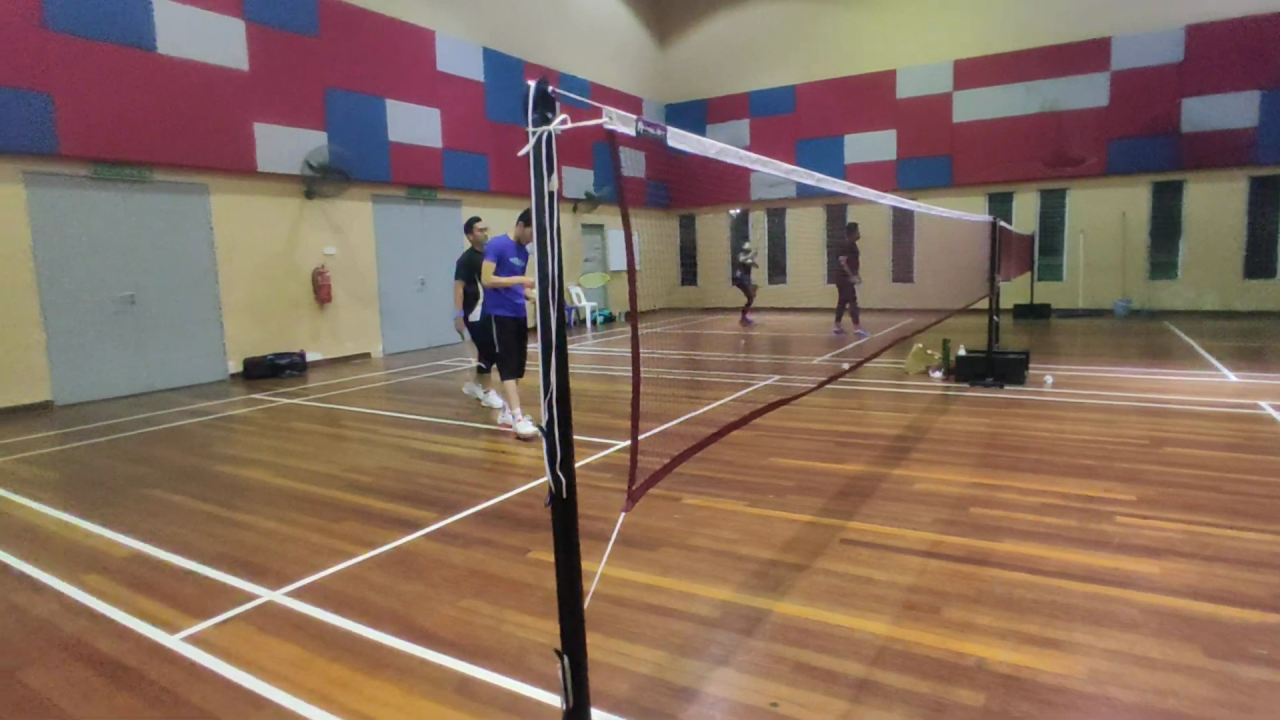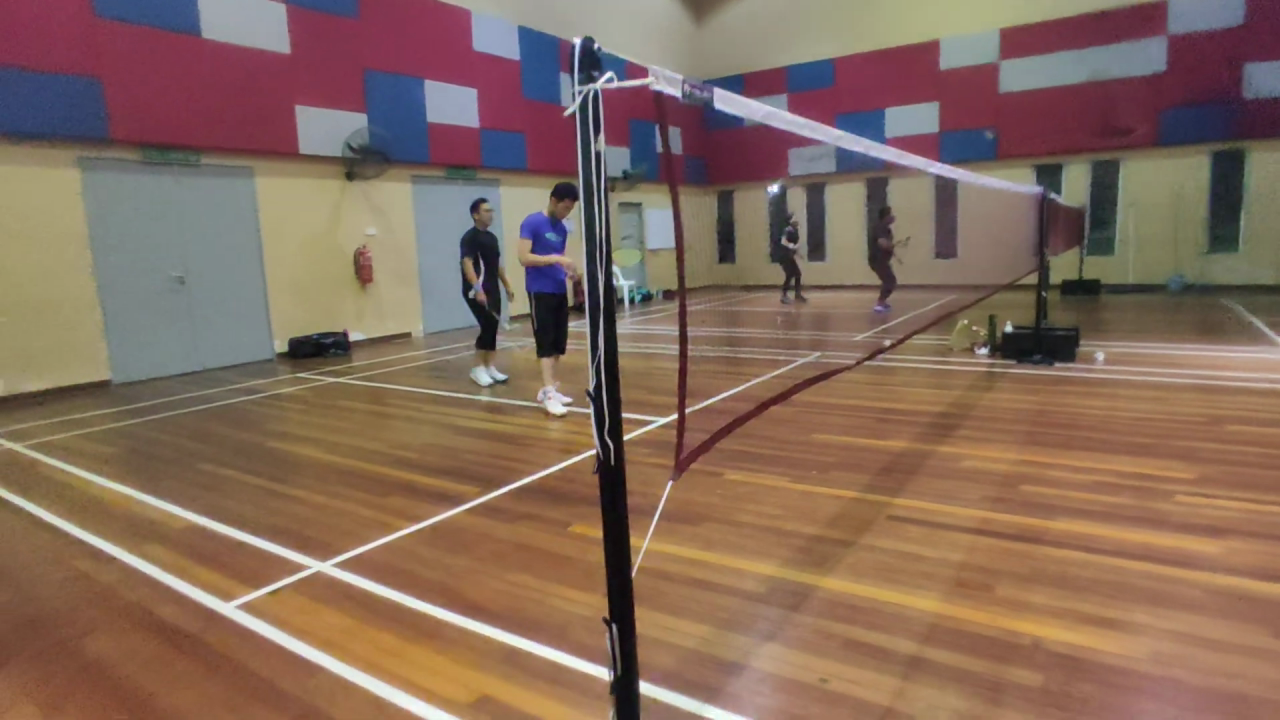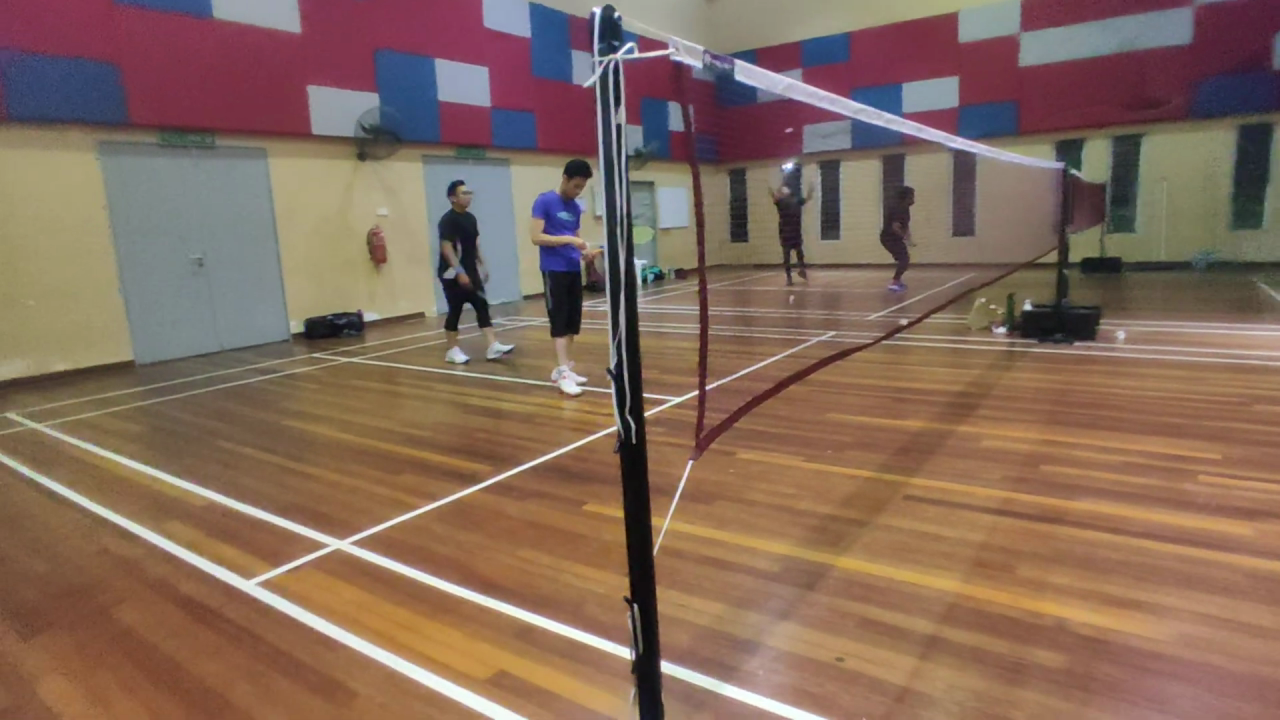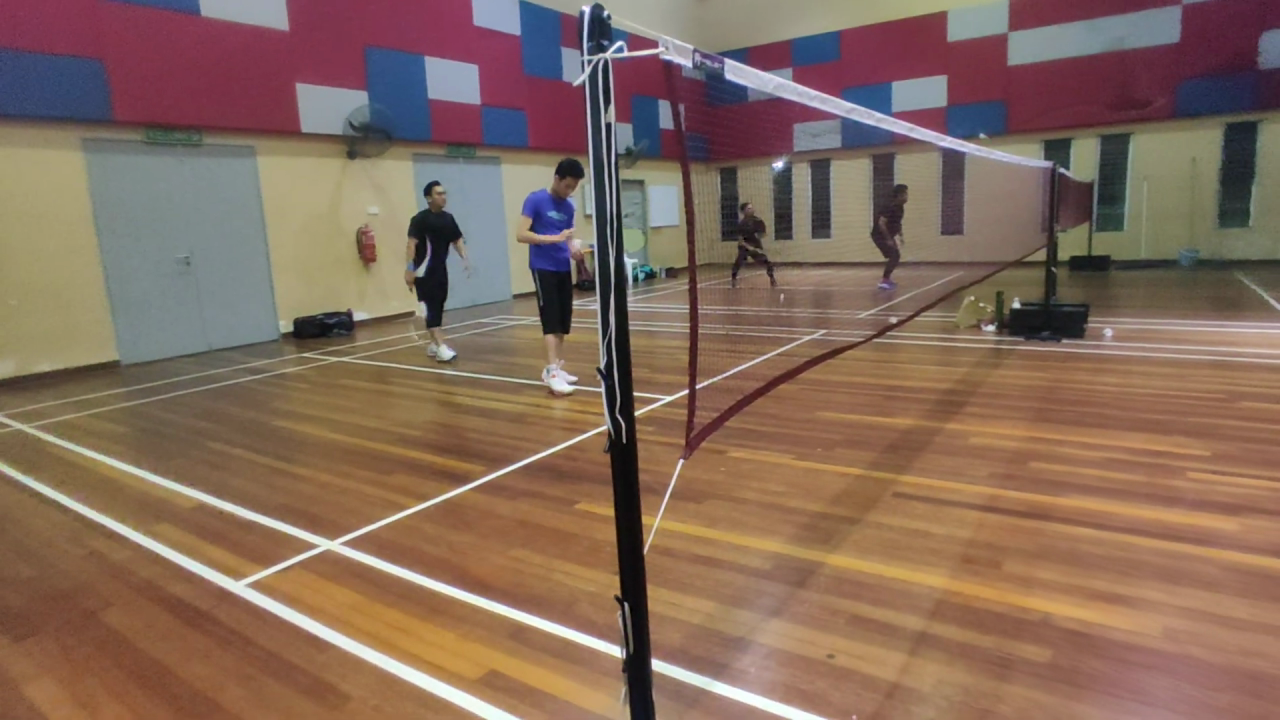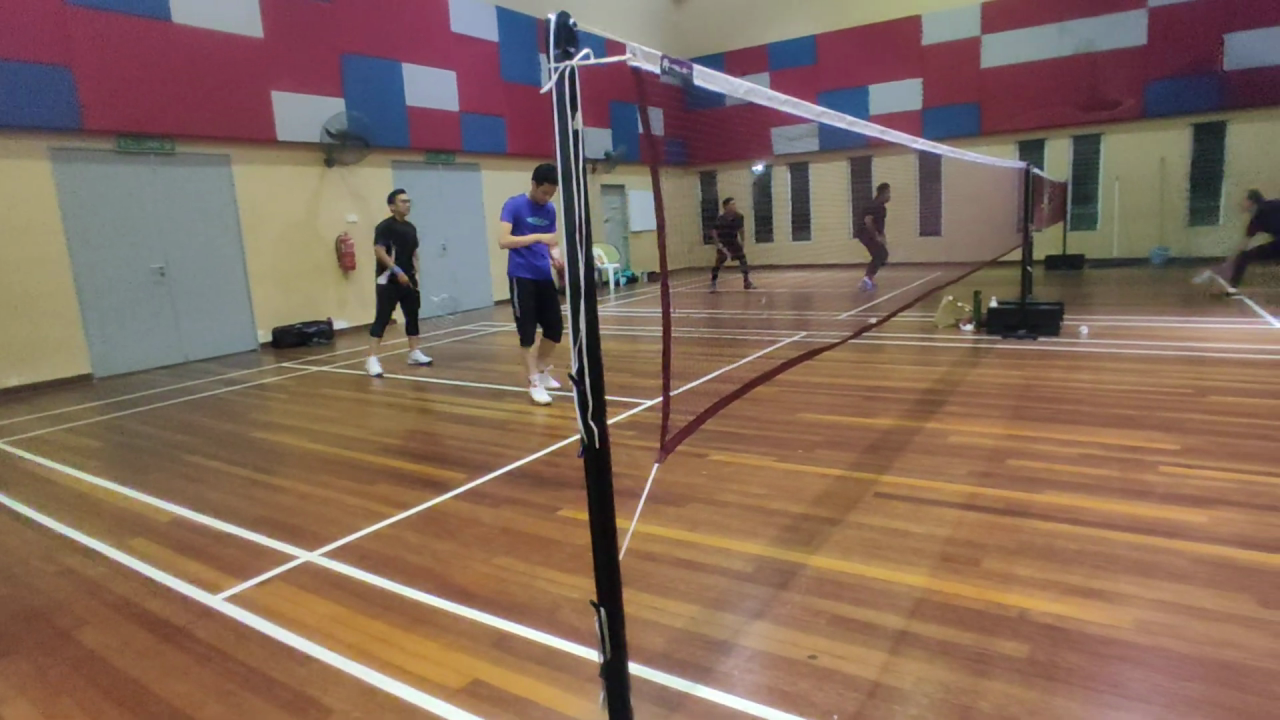
dt=0.5s
person 1, frame 1
left shoulder: (524, 252)
right shoulder: (496, 245)
right elbow: (486, 279)
left wrist: (531, 295)
right wrist: (520, 280)
left hip: (519, 314)
right hip: (500, 314)
left knee: (517, 367)
right knee: (508, 367)
left ankle: (508, 412)
right ankle: (517, 418)
person 1, frame 2
left shoulder: (562, 228)
right shoulder: (532, 222)
right elbow: (524, 257)
left wrist: (568, 271)
right wrist: (557, 259)
left hip: (559, 291)
right hip: (540, 292)
left knee: (558, 343)
right knee: (545, 343)
left ankle: (550, 388)
right ankle: (548, 394)
person 1, frame 3
left shoulder: (575, 207)
right shoulder: (544, 201)
right elbow: (536, 237)
left wrist: (584, 250)
right wrist: (568, 239)
left hip: (573, 270)
right hip: (554, 271)
left knee: (572, 323)
right knee: (560, 323)
left ankle: (564, 368)
right ankle: (563, 374)
person 1, frame 4
left shoulder: (568, 206)
right shoulder: (535, 200)
right elbow: (521, 235)
left wrist: (574, 248)
right wrist: (555, 238)
left hip: (563, 269)
right hip: (543, 269)
left knee: (563, 322)
right knee: (551, 321)
left ankle: (555, 367)
right ankle: (552, 373)
person 1, frame 5
left shoulder: (550, 210)
right shoulder: (514, 206)
right elbow: (503, 241)
left wrist: (556, 257)
right wrist: (537, 237)
left hip: (545, 277)
right hip: (522, 277)
left knee: (555, 329)
right knee: (527, 332)
left ankle: (542, 371)
right ankle: (534, 382)
person 2, frame 1
right shoulder: (466, 259)
right elbow: (459, 288)
right wrist: (459, 316)
right hip: (476, 315)
left knee: (492, 351)
right knee: (486, 352)
left ankle: (474, 385)
right ankle: (488, 394)
person 2, frame 2
left shoulder: (492, 237)
right shoulder: (470, 238)
right elbow: (467, 265)
left wrist: (507, 286)
right wrist: (478, 289)
left hip: (491, 291)
right hip: (476, 293)
left knee: (492, 329)
right knee: (487, 329)
left ankle: (488, 368)
right ankle: (478, 368)
person 2, frame 3
left shoulder: (471, 218)
right shoulder: (448, 220)
right elbow: (446, 248)
left wrist: (482, 265)
right wrist: (459, 272)
left hip: (472, 272)
right hip: (453, 275)
left knee: (482, 307)
right knee: (455, 311)
left ankle: (493, 346)
right ankle: (453, 350)
person 2, frame 4
left shoulder: (449, 218)
right shoulder: (420, 219)
left elbow: (457, 240)
right elbow: (411, 245)
left wrist: (465, 259)
right wrist: (410, 270)
left hip: (440, 270)
right hip: (424, 272)
left knee: (438, 307)
right knee: (432, 308)
left ankle: (434, 345)
right ankle: (441, 346)
person 2, frame 5
left shoulder: (410, 228)
right shoulder: (385, 226)
right elbow: (379, 251)
left wrist: (415, 272)
right wrist: (397, 271)
left hip: (408, 279)
right hip: (388, 280)
left knee: (412, 315)
right knee: (382, 318)
left ankle: (414, 353)
right ankle: (372, 359)
